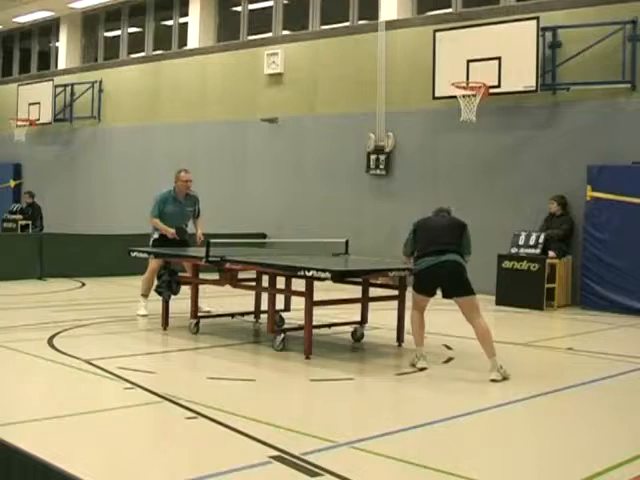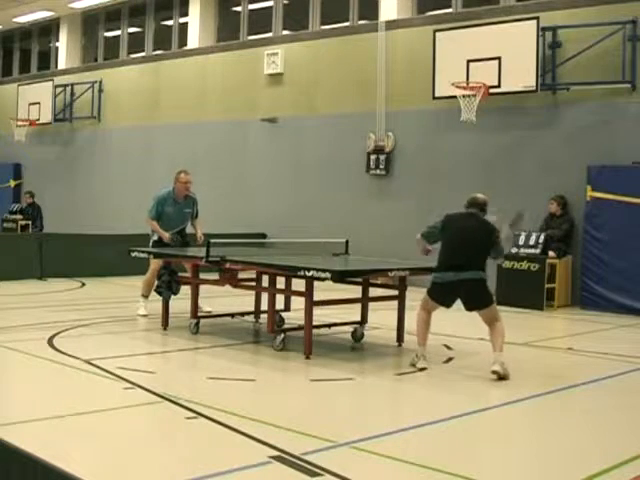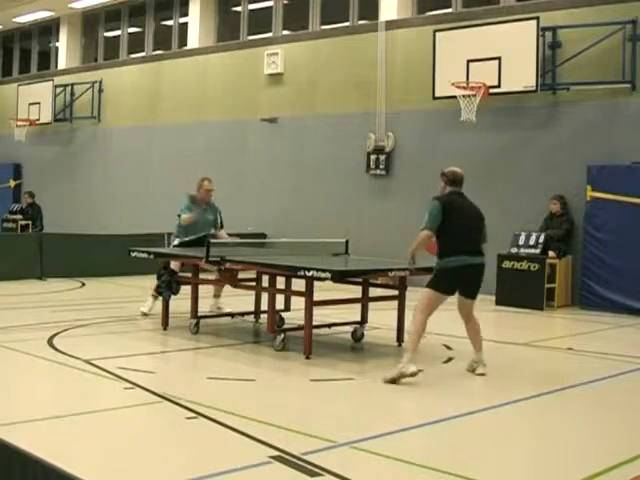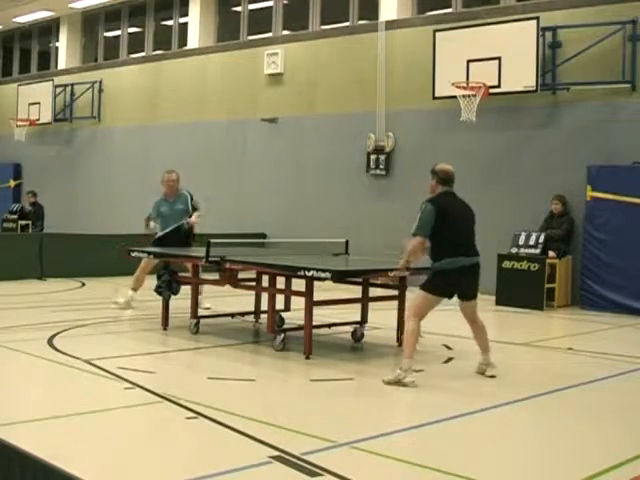
dt=1s
person 1, frame 1
left shoulder: (419, 224)
right shoulder: (460, 224)
left elbow: (406, 256)
right elbow: (466, 256)
left hip: (424, 267)
right hip: (453, 266)
left knee: (417, 309)
right knee: (475, 317)
left ankle: (419, 357)
right ankle: (495, 367)
person 1, frame 2
left shoulder: (449, 219)
right shoulder: (489, 228)
left elbow: (421, 238)
right elbow: (498, 256)
left wrist: (425, 248)
right wrist: (497, 237)
left hip: (444, 278)
right hip: (474, 280)
left knee: (425, 309)
right knee: (495, 321)
left ankle: (420, 357)
right ankle: (498, 362)
person 1, frame 3
left shoulder: (440, 202)
right shoulder: (475, 209)
left elbow: (427, 233)
left wrist: (412, 251)
left hip: (451, 266)
right hip: (476, 265)
left knee: (421, 312)
right knee: (467, 313)
left ankle: (408, 362)
right ankle: (479, 361)
person 1, frame 4
left shoulder: (432, 204)
right shoulder: (465, 207)
left elbow: (418, 241)
left wrist: (404, 261)
right wrist: (429, 247)
left hip: (446, 270)
right hip: (471, 267)
left knee: (413, 315)
right knee: (472, 316)
left ankle: (405, 370)
right ankle: (487, 363)
person 2, frame 1
left shoulder: (193, 198)
right shoulder: (163, 196)
left elbow: (196, 217)
right elbow: (153, 219)
left wrist: (198, 230)
right wrist: (167, 230)
left hip: (181, 236)
right hip: (161, 236)
left knee: (193, 267)
right knee: (153, 267)
right ankle: (143, 303)
person 2, frame 2
left shoulder: (192, 199)
right shoulder: (162, 197)
left elbow: (194, 218)
right elbow: (151, 220)
left wrist: (198, 230)
right wrist: (163, 234)
left hip: (180, 237)
right hip: (161, 237)
right knee: (155, 268)
right ankle: (143, 303)
person 2, frame 3
left shoulder: (214, 209)
right shoulder: (190, 204)
left elbow: (219, 231)
right elbow: (183, 220)
left wrist: (228, 239)
right wrist: (195, 213)
left knee: (223, 270)
right knee: (172, 272)
left ankle: (216, 304)
right ankle: (151, 301)
person 2, frame 4
left shoulder: (186, 196)
right shoulder: (159, 203)
left elbow: (197, 213)
right elbow: (154, 223)
left wrist: (193, 220)
right wrist: (151, 226)
left hip: (182, 241)
right hip: (163, 240)
right knee: (144, 267)
right ankle: (129, 298)
